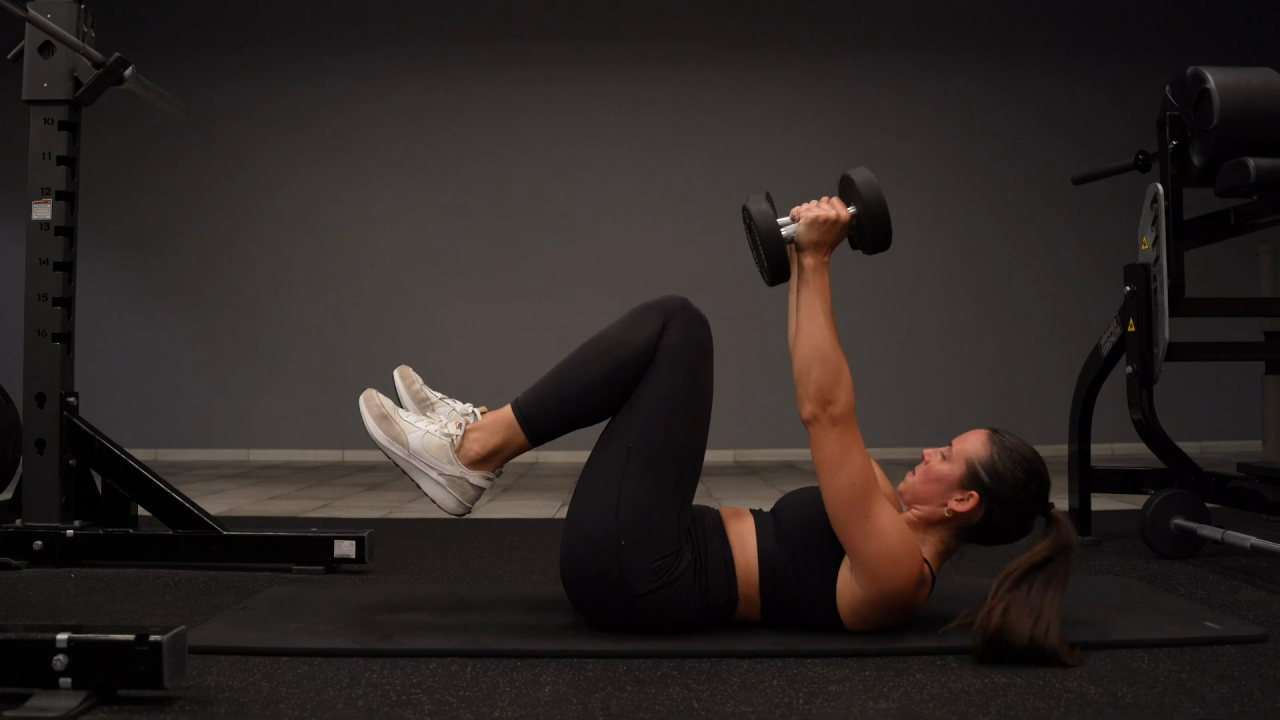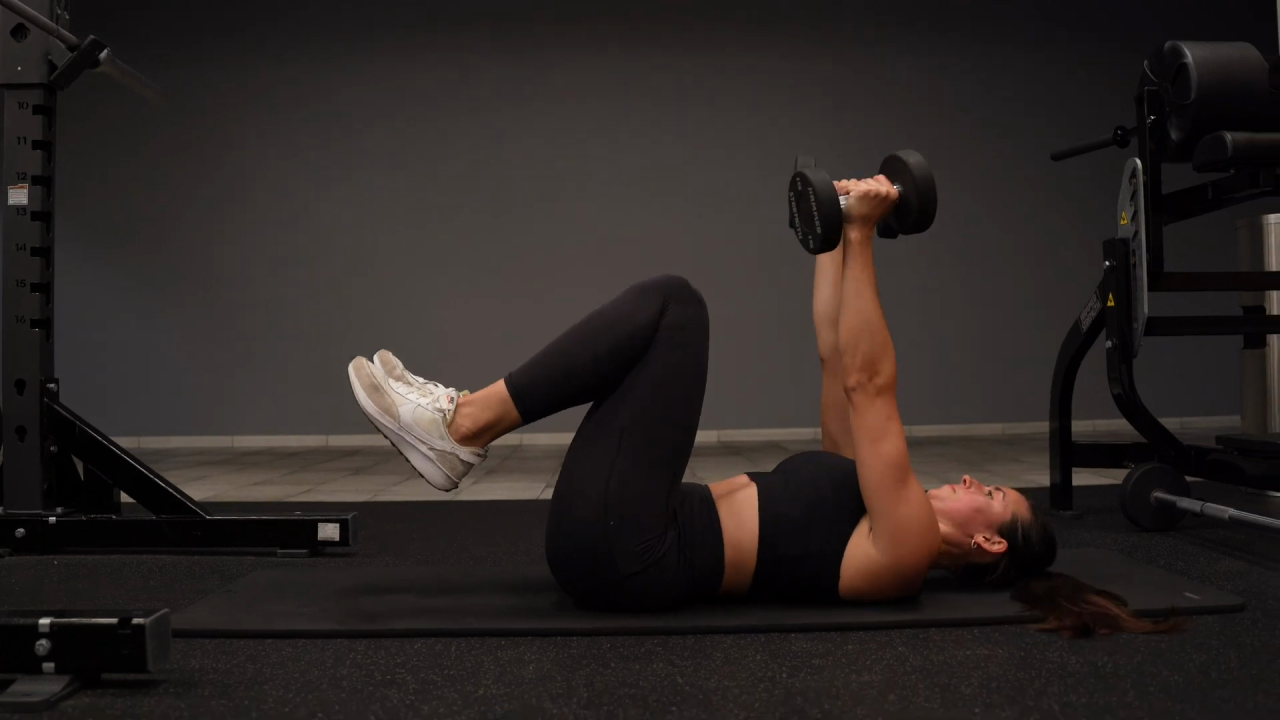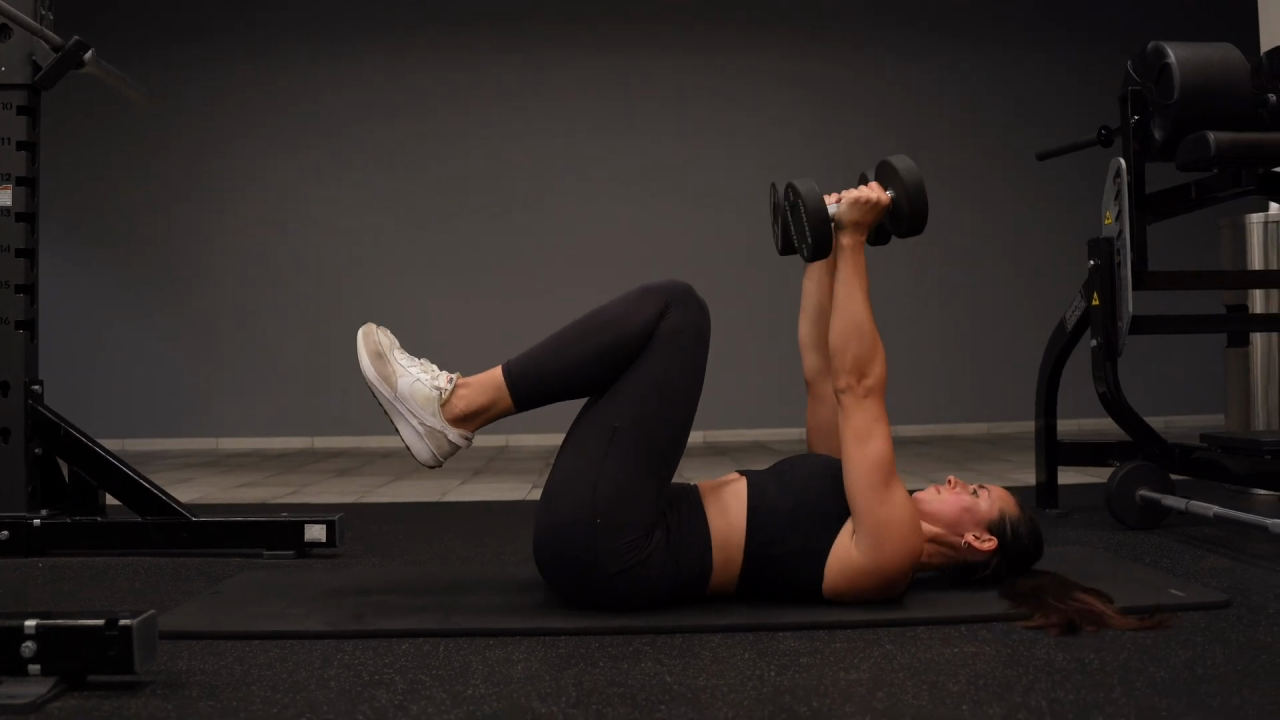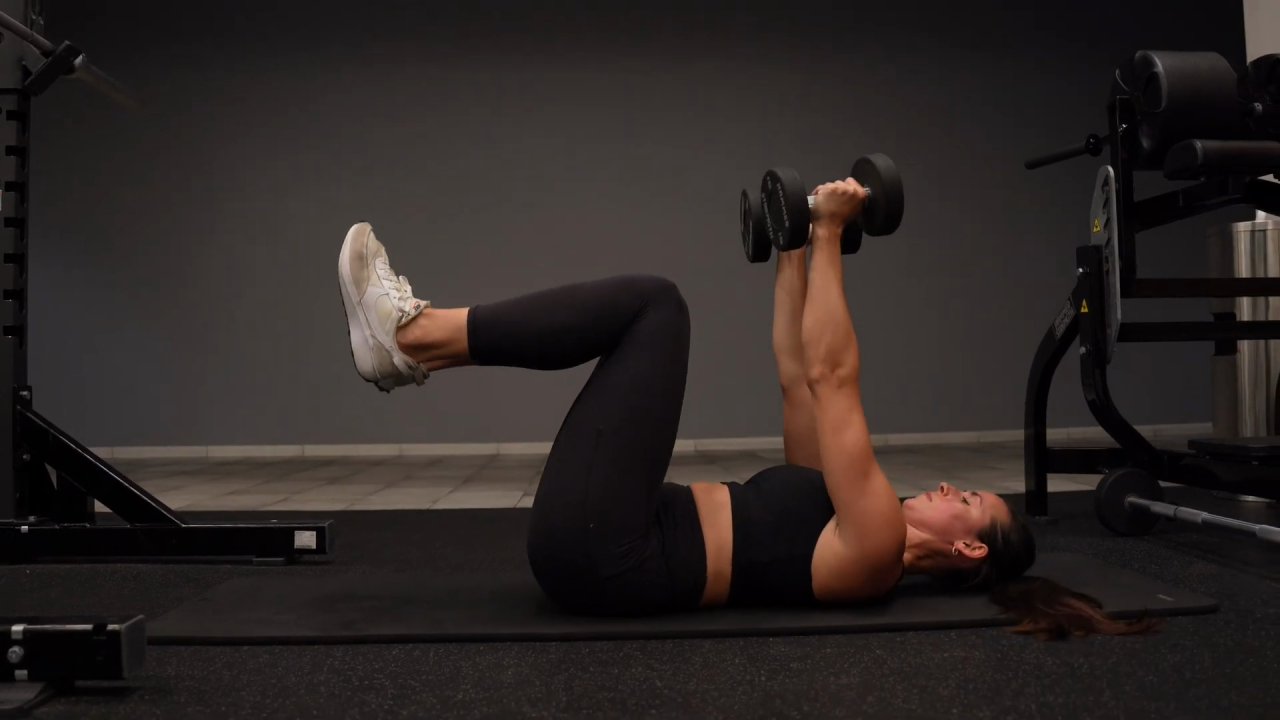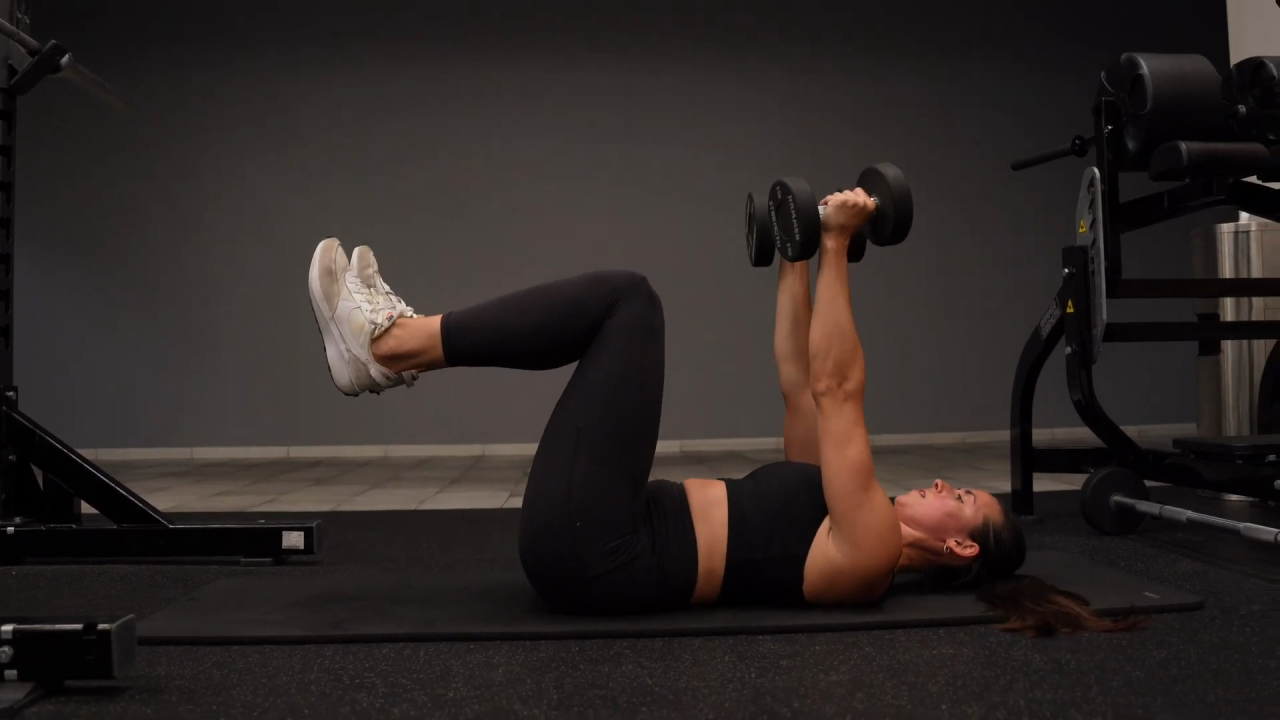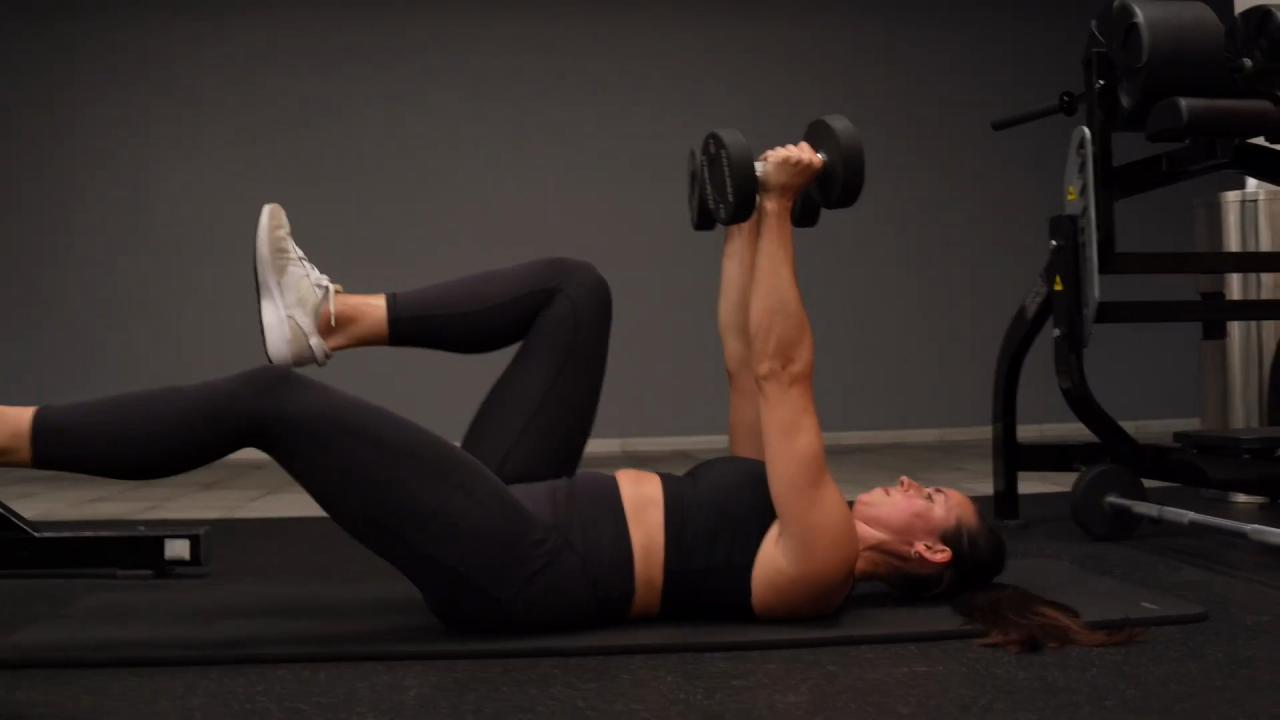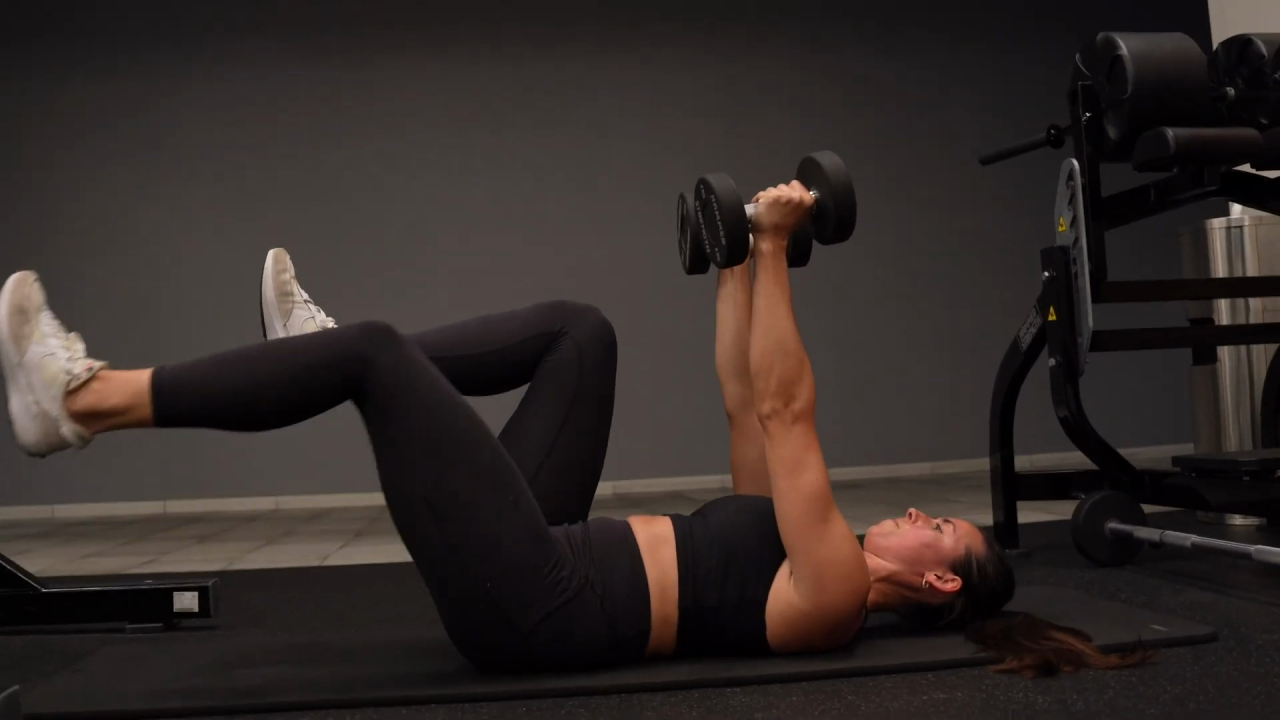
dt=0.7s
person 1, frame 1
left shoulder: (897, 571)
right shoulder: (898, 520)
left elbow: (825, 412)
right elbow: (828, 398)
left wrist: (817, 263)
right wrist: (802, 263)
left hip: (631, 574)
right hip: (641, 567)
left knee: (674, 325)
right knee: (669, 338)
left ankle: (474, 453)
right ankle: (480, 436)
person 1, frame 2
left shoulder: (906, 546)
right shoulder: (868, 503)
left elbow: (870, 384)
right elbow: (836, 359)
left wrist: (860, 233)
right wrist: (831, 236)
left hip: (620, 553)
right hip: (616, 540)
left knee: (672, 303)
right knee: (663, 317)
left ankle: (464, 430)
right ankle: (464, 417)
person 1, frame 3
left shoulder: (890, 548)
right shoulder: (862, 519)
left elbow: (860, 389)
right elbow: (823, 380)
left wrist: (854, 240)
right wrist: (821, 252)
left hip: (604, 548)
right hip: (603, 541)
left knee: (674, 308)
right knee: (664, 320)
left ankle: (458, 410)
right ankle: (458, 402)
person 1, frame 4
left shoulder: (874, 549)
right shoulder: (846, 522)
left elbow: (833, 380)
right elbow: (796, 376)
left wrist: (829, 236)
right wrist: (792, 250)
left hip: (600, 555)
right hip: (600, 543)
left knee: (654, 303)
right knee: (645, 317)
left ankle: (413, 334)
right ankle: (419, 341)
person 1, frame 5
left shoulder: (869, 554)
right shoulder: (841, 522)
left elbow: (838, 390)
right elbow: (796, 381)
left wrist: (836, 248)
right wrist: (796, 257)
left hip: (591, 554)
right hip: (593, 544)
left knee: (626, 298)
right knee: (625, 310)
left ankle: (390, 343)
right ankle: (400, 342)
person 1, frame 6
left shoulder: (824, 559)
right shoulder: (793, 517)
left elbow: (782, 376)
right elbow: (741, 360)
left wrist: (779, 211)
right wrist: (740, 222)
left hip: (508, 565)
right hip: (516, 517)
left knee: (270, 401)
right knee: (575, 287)
right ankle: (329, 318)
person 1, frame 7
left shoulder: (834, 593)
right shoulder: (796, 551)
left elbow: (783, 413)
right elbow: (740, 399)
left wrist: (776, 250)
right wrist: (736, 261)
left hip: (530, 608)
right hip: (539, 567)
left knee: (378, 355)
right knee: (579, 330)
right ankle: (334, 349)
